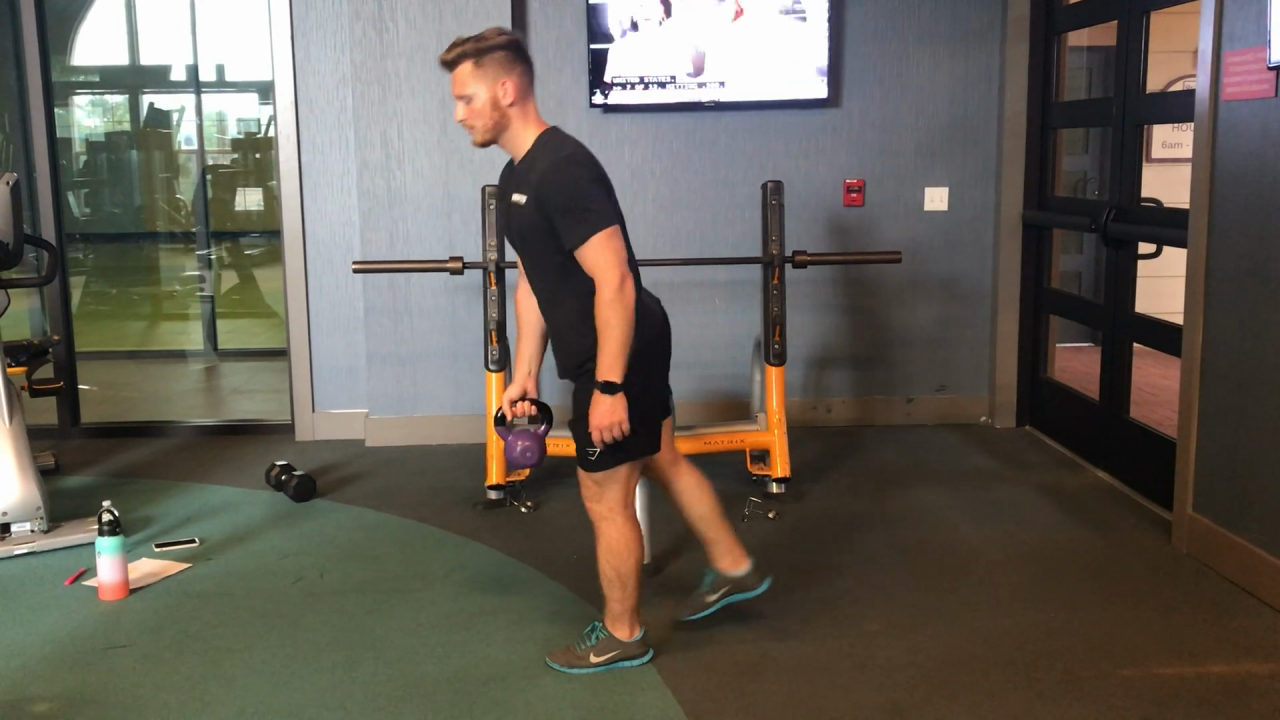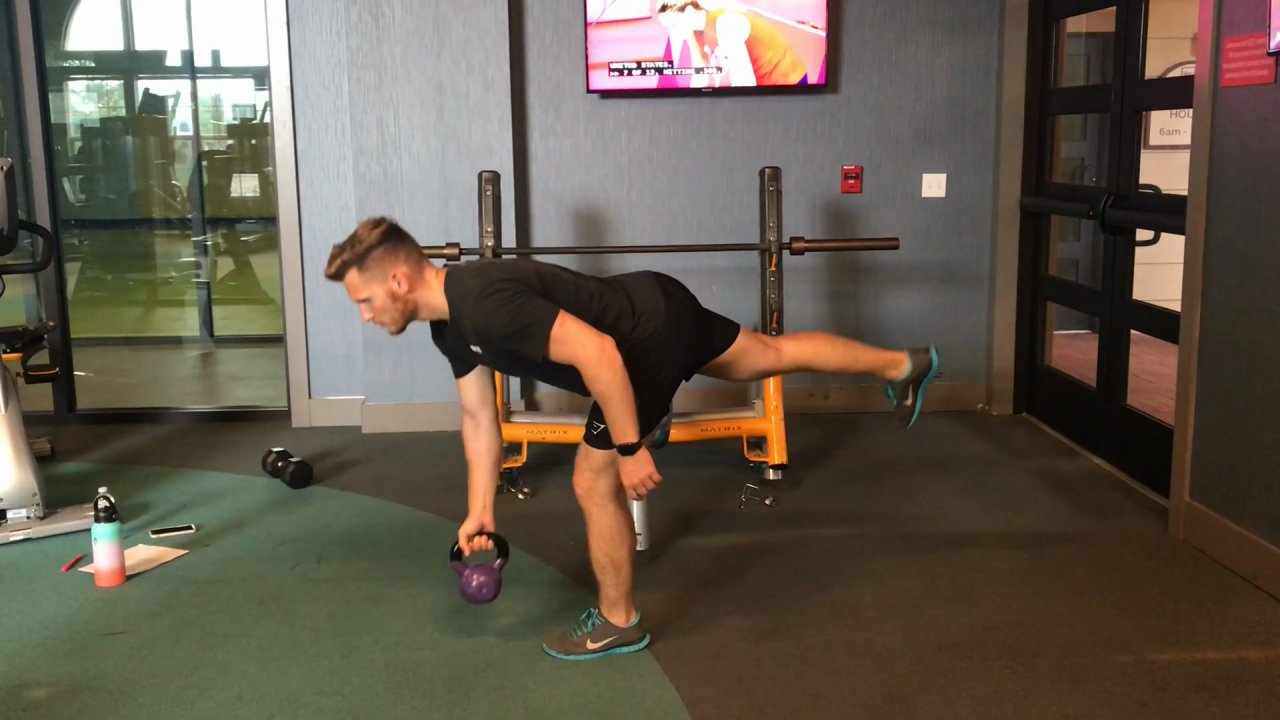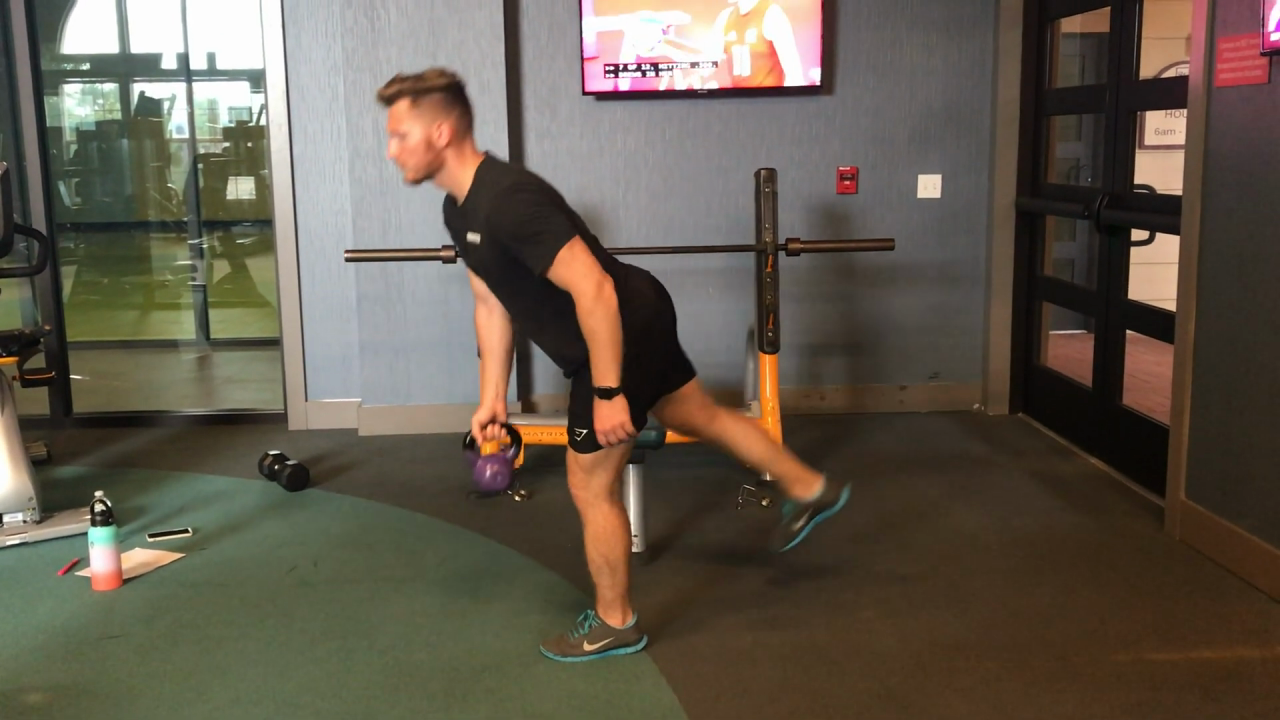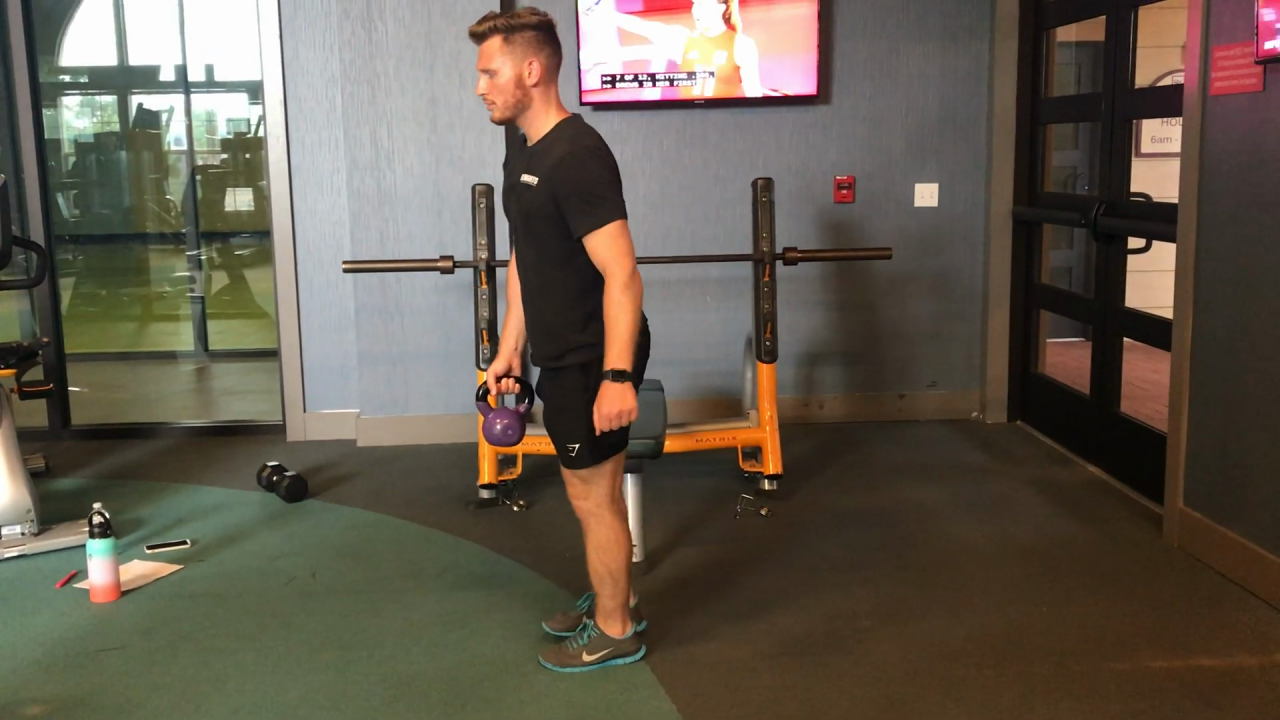
dt=1s
person 1, frame 1
left shoulder: (561, 169)
right shoulder: (517, 175)
left elbow: (614, 282)
right elbow: (531, 282)
left wrist: (608, 387)
right wrist: (524, 374)
left hip: (618, 358)
right hip: (609, 354)
left knee: (606, 497)
right knee: (662, 460)
left ankle: (622, 637)
right ankle: (734, 567)
person 1, frame 2
left shoulder: (486, 305)
right shoulder: (451, 322)
left elbow: (598, 354)
right elbow: (479, 418)
left wrist: (629, 449)
right wrist: (480, 511)
left hip: (650, 334)
right hip: (658, 308)
left knee: (594, 483)
right knee: (770, 355)
left ankle: (618, 622)
right ankle: (900, 367)
person 1, frame 3
left shoulder: (506, 201)
right shoulder: (460, 207)
left elbow: (594, 290)
right elbow: (491, 304)
left wrist: (607, 393)
right wrist: (492, 398)
left hip: (624, 326)
right hip: (637, 316)
left knee: (589, 484)
right knee: (704, 418)
left ankle: (615, 625)
right ankle: (810, 489)
person 1, frame 4
left shoulder: (578, 157)
right shoulder: (524, 154)
left elbow: (621, 276)
left wrist: (618, 375)
right wrist: (509, 348)
left hip: (591, 361)
right hip: (562, 355)
left knee: (593, 496)
right knee: (592, 489)
left ankle: (614, 633)
right ankle: (614, 601)
